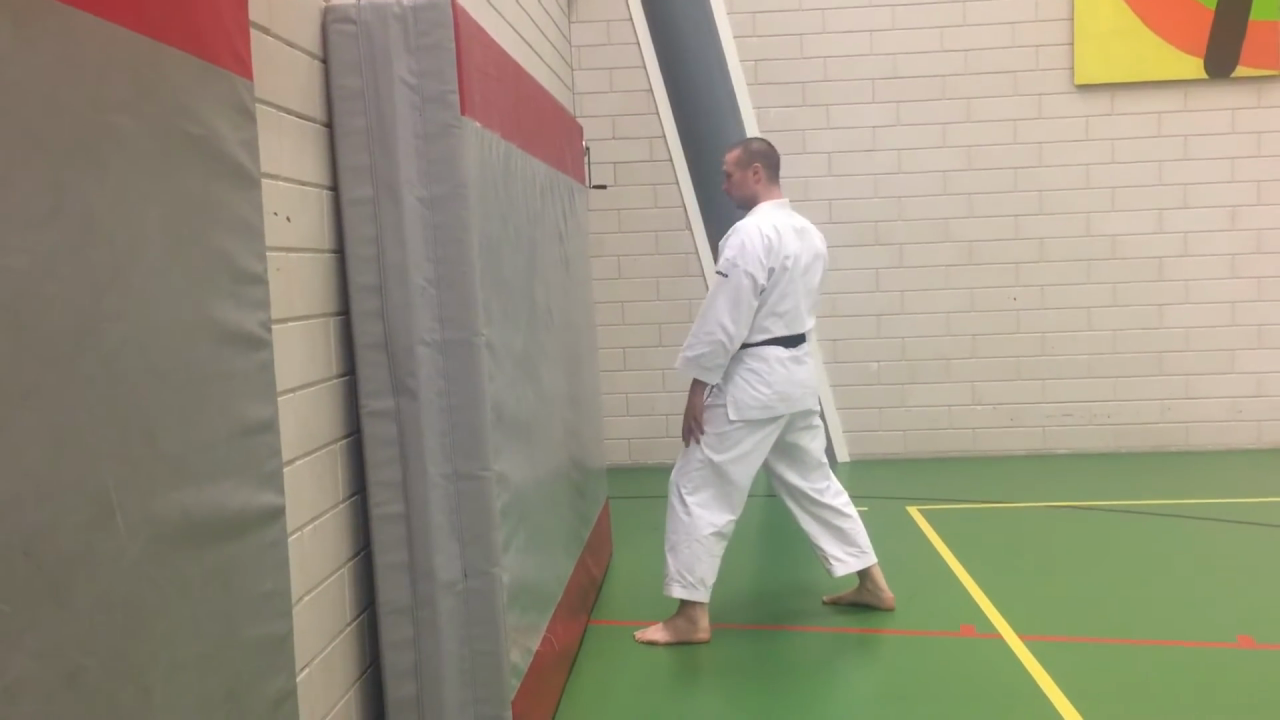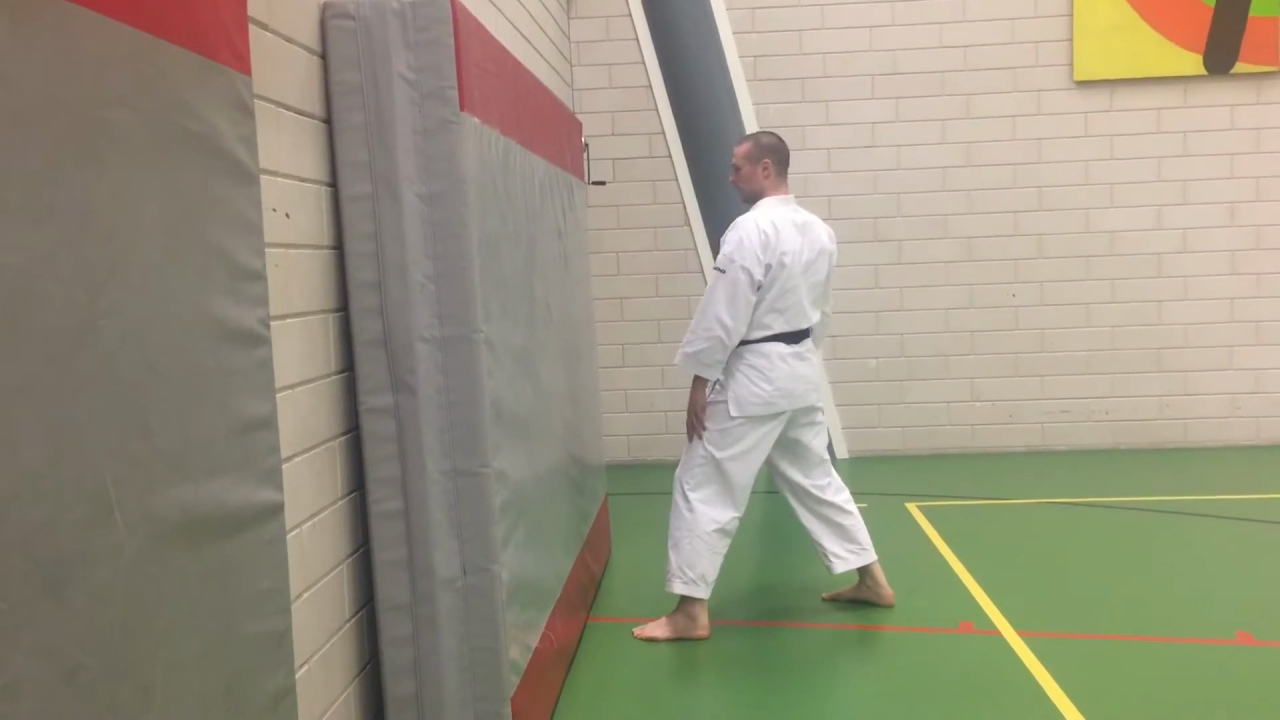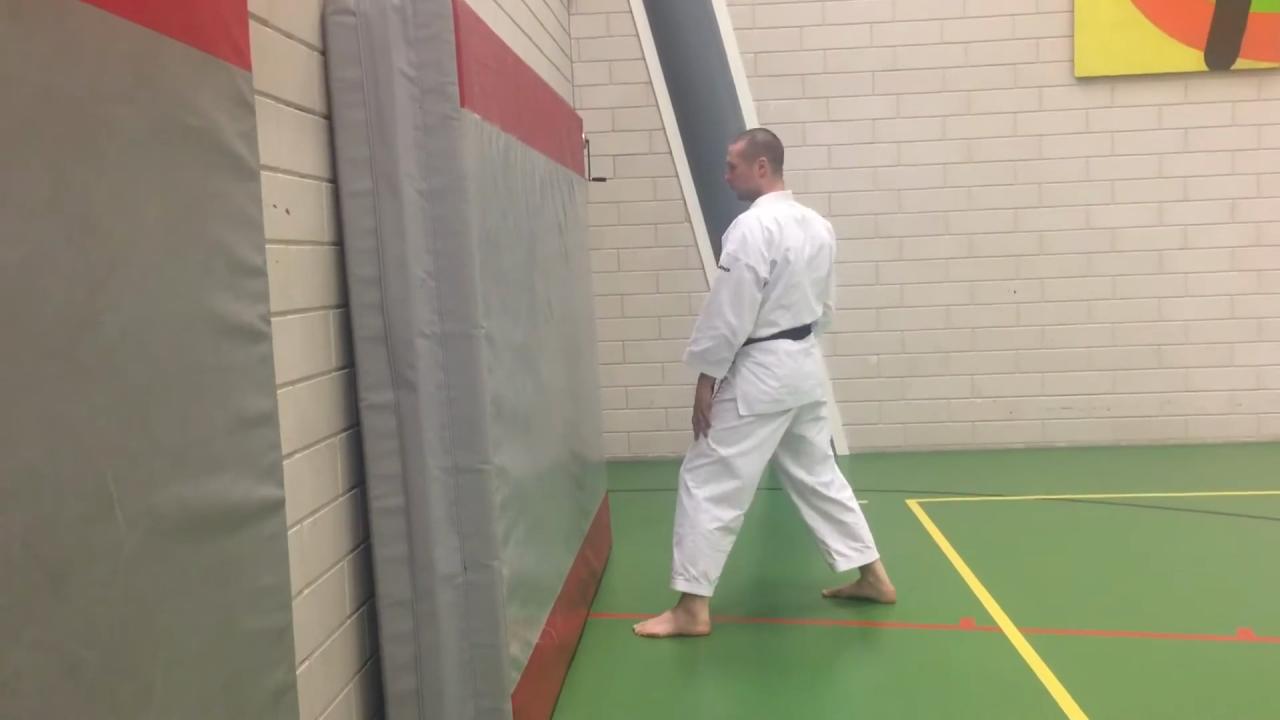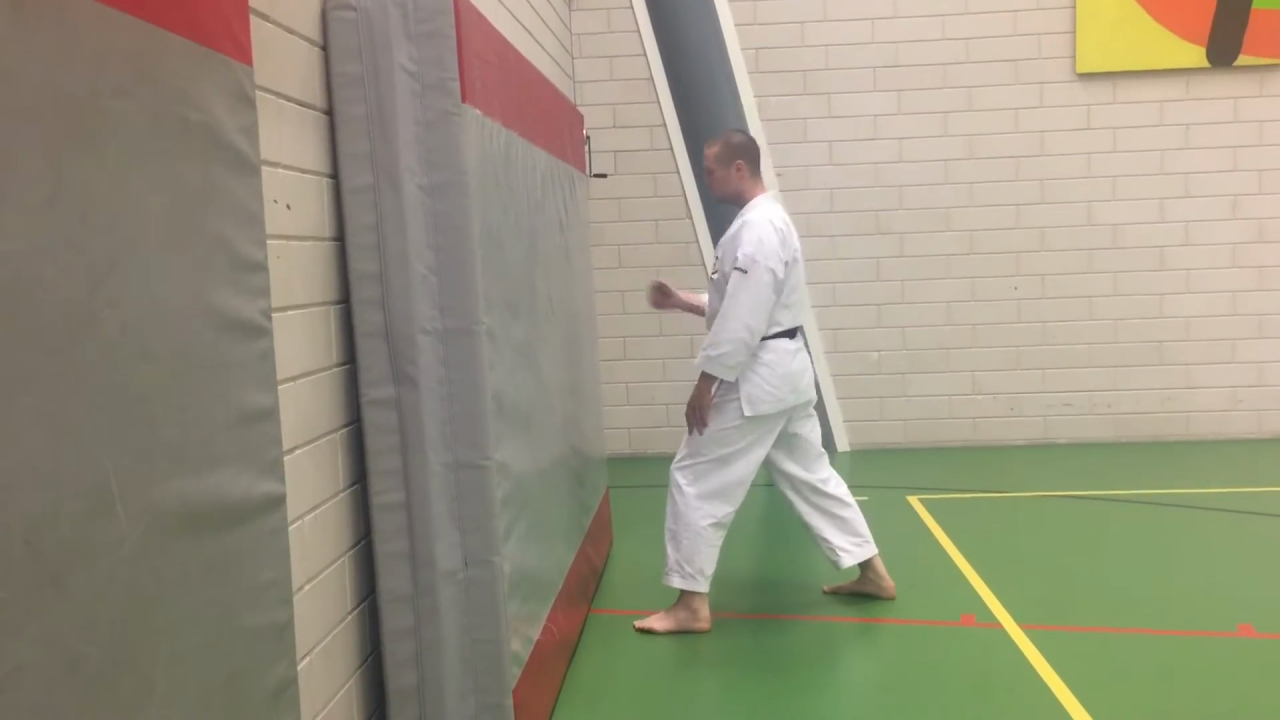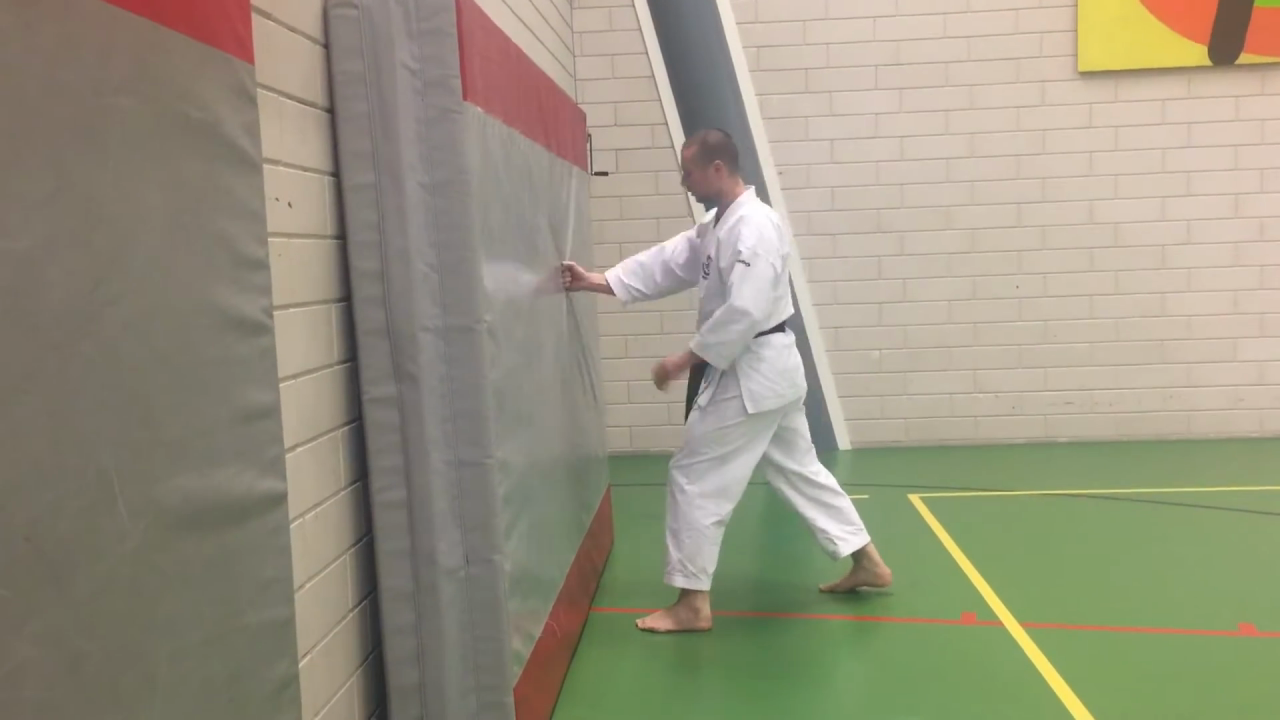
dt=0.2s
person 1, frame 1
left shoulder: (751, 233)
right shoulder: (810, 234)
left elbow: (722, 321)
left wrist: (697, 389)
left hip: (751, 379)
right hip: (795, 373)
left knee: (698, 489)
right knee: (813, 481)
left ankle: (691, 615)
right ankle: (872, 582)
person 1, frame 2
left shoulder: (751, 230)
right shoulder: (819, 231)
left elbow: (721, 316)
left wrist: (699, 384)
left hip: (753, 376)
right hip: (800, 371)
left knee: (703, 487)
right knee: (816, 479)
left ankle: (690, 611)
right ankle: (871, 579)
person 1, frame 3
left shoulder: (752, 227)
right shoulder: (817, 225)
left elbow: (727, 314)
left wrist: (705, 382)
left hip: (759, 374)
right hip: (804, 367)
left knee: (707, 484)
right knee: (819, 477)
left ankle: (692, 607)
right ankle: (872, 576)
person 1, frame 4
left shoulder: (754, 229)
right shoulder: (772, 221)
left elbow: (742, 318)
left wrist: (706, 383)
right wrist: (685, 302)
left hip: (757, 375)
right hip: (788, 367)
left knee: (696, 479)
right knee: (810, 474)
left ankle: (692, 603)
right ankle: (871, 571)
person 1, frame 5
left shoulder: (754, 224)
right shoulder: (717, 225)
left elbow: (745, 308)
right elbow: (666, 263)
left wrist: (688, 358)
right wrist: (595, 282)
left hip: (753, 371)
right hip: (774, 367)
left knee: (695, 477)
right knee: (800, 467)
left ankle: (692, 603)
right ankle: (866, 562)
